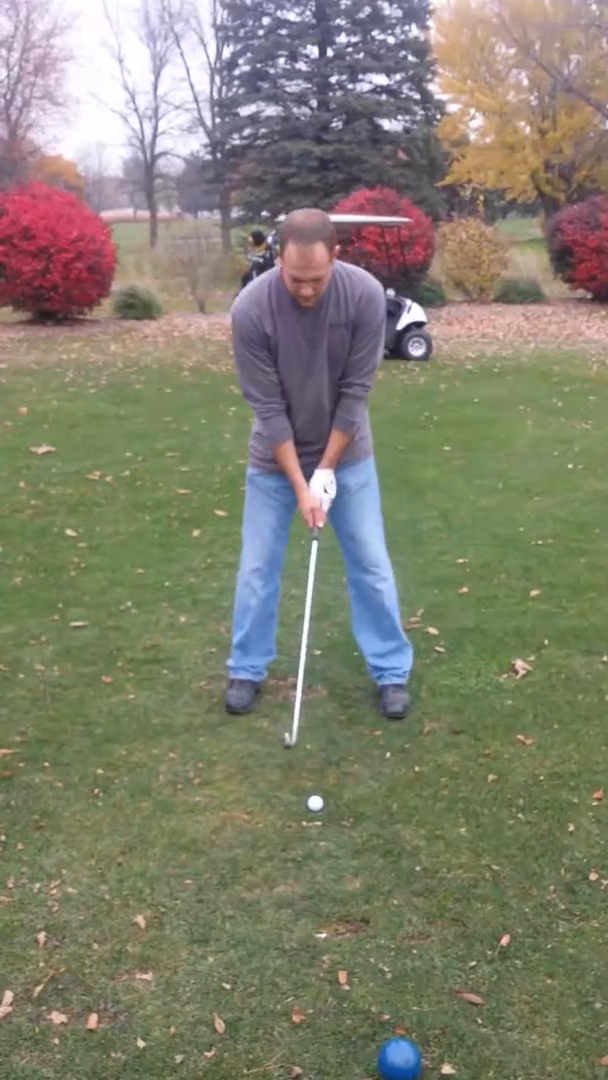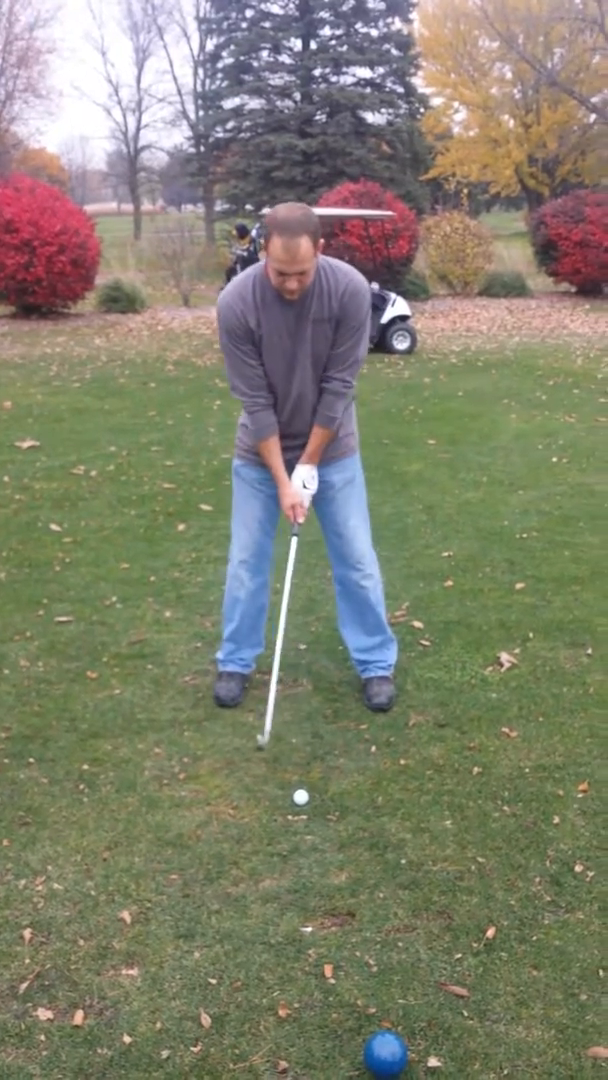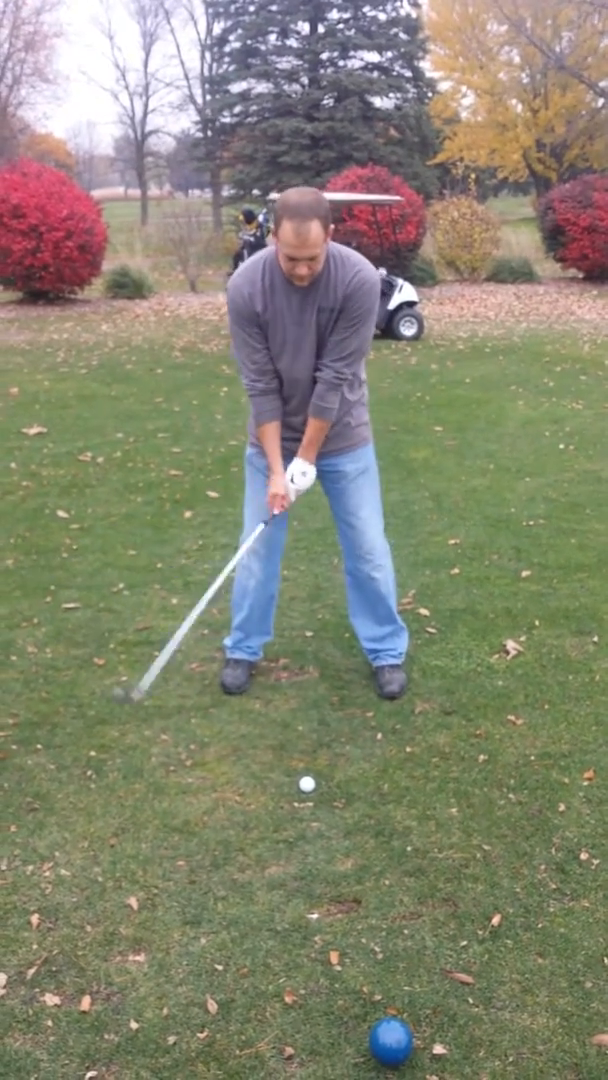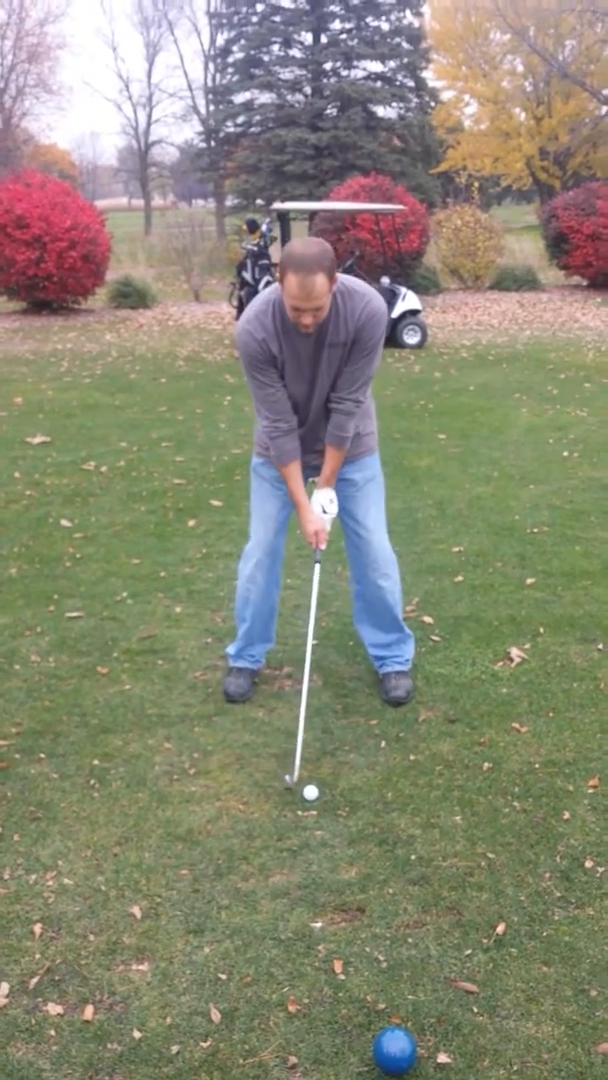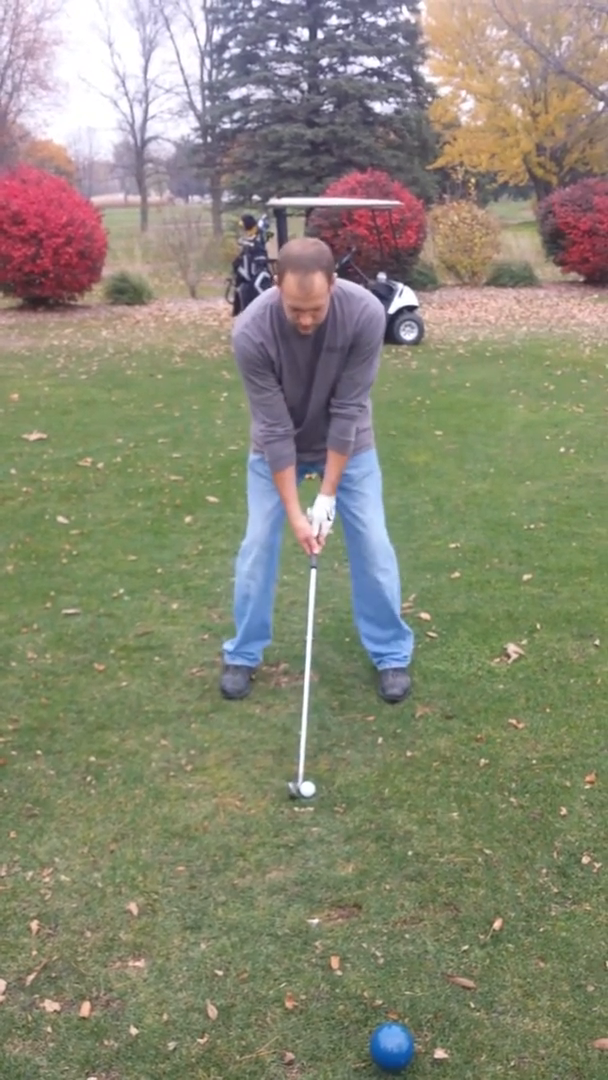
dt=0.7s
person 1, frame 1
left shoulder: (366, 294)
right shoulder: (250, 309)
left elbow: (355, 390)
right elbow: (267, 406)
left wrist: (326, 467)
right wrist: (299, 484)
left hip: (346, 452)
right hip: (276, 456)
left knee: (370, 561)
right knee: (258, 564)
left ankle: (390, 669)
right ankle: (246, 668)
person 1, frame 2
left shoulder: (351, 289)
right shoulder: (236, 302)
left elbow: (340, 385)
right elbow: (254, 401)
left wrist: (309, 464)
right wrist: (282, 480)
left hip: (331, 445)
right hip: (262, 449)
left knee: (356, 556)
right knee: (247, 557)
left ankle: (375, 663)
right ankle: (235, 661)
person 1, frame 3
left shoulder: (360, 280)
right shoulder: (245, 288)
left elbow: (335, 378)
right elbow: (259, 386)
left wrist: (306, 459)
right wrist: (275, 469)
left hip: (343, 436)
right hip: (273, 436)
left knee: (367, 546)
right knee: (260, 543)
left ankle: (386, 651)
right ankle: (243, 649)
person 1, frame 4
left shoulder: (368, 309)
right shoulder: (254, 328)
left elbow: (347, 404)
right elbow: (278, 424)
left wrist: (328, 484)
right wrist: (303, 507)
left hip: (350, 446)
right hip: (280, 450)
left knee: (373, 549)
right knee: (262, 549)
left ankle: (393, 657)
right ankle: (246, 657)
person 1, frame 5
left shoulder: (366, 313)
right shoulder: (250, 331)
left elbow: (349, 409)
right elbow: (273, 428)
left wrist: (328, 493)
right wrist: (293, 513)
left hip: (347, 443)
right hip: (276, 446)
left knee: (372, 544)
right knee: (258, 545)
left ankle: (391, 654)
right ankle: (242, 654)
